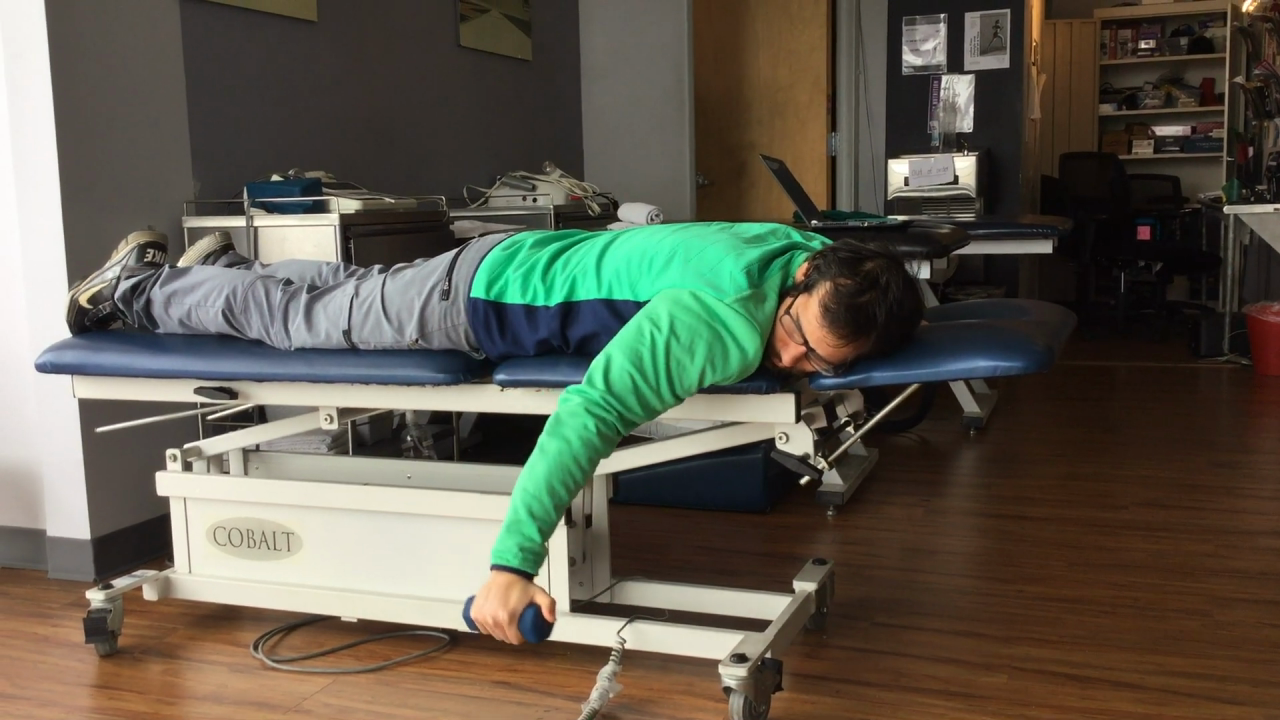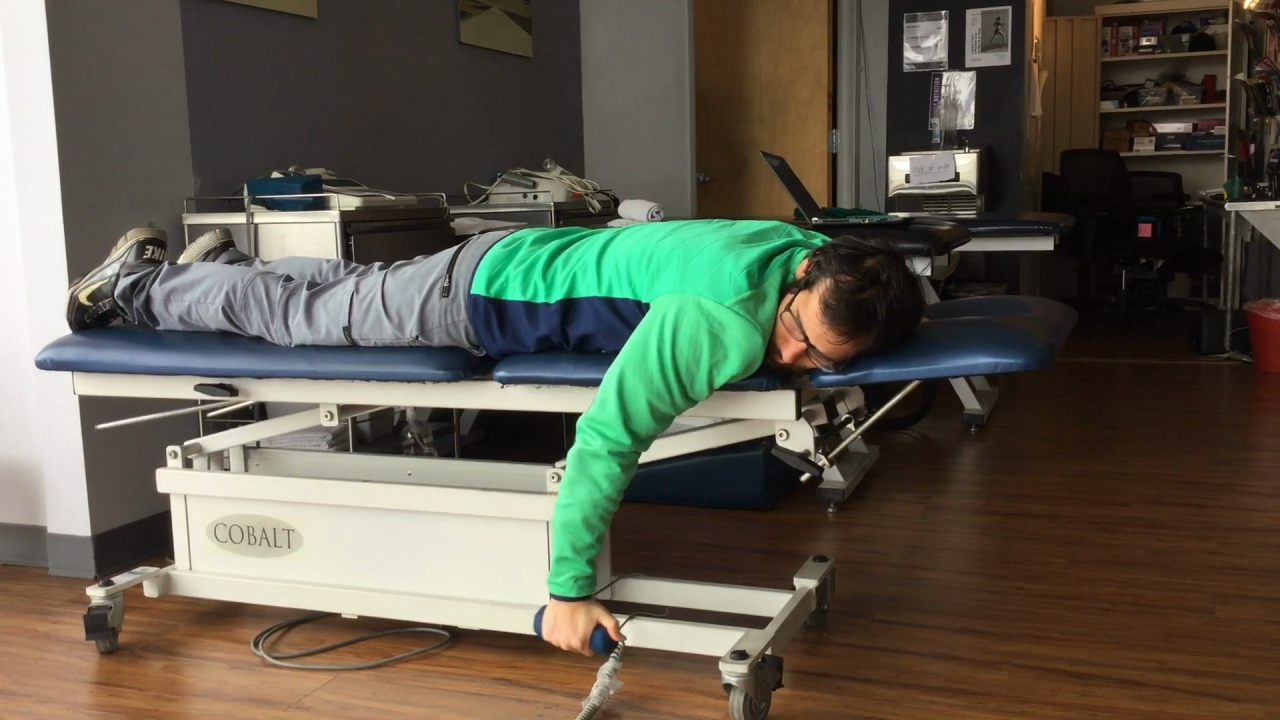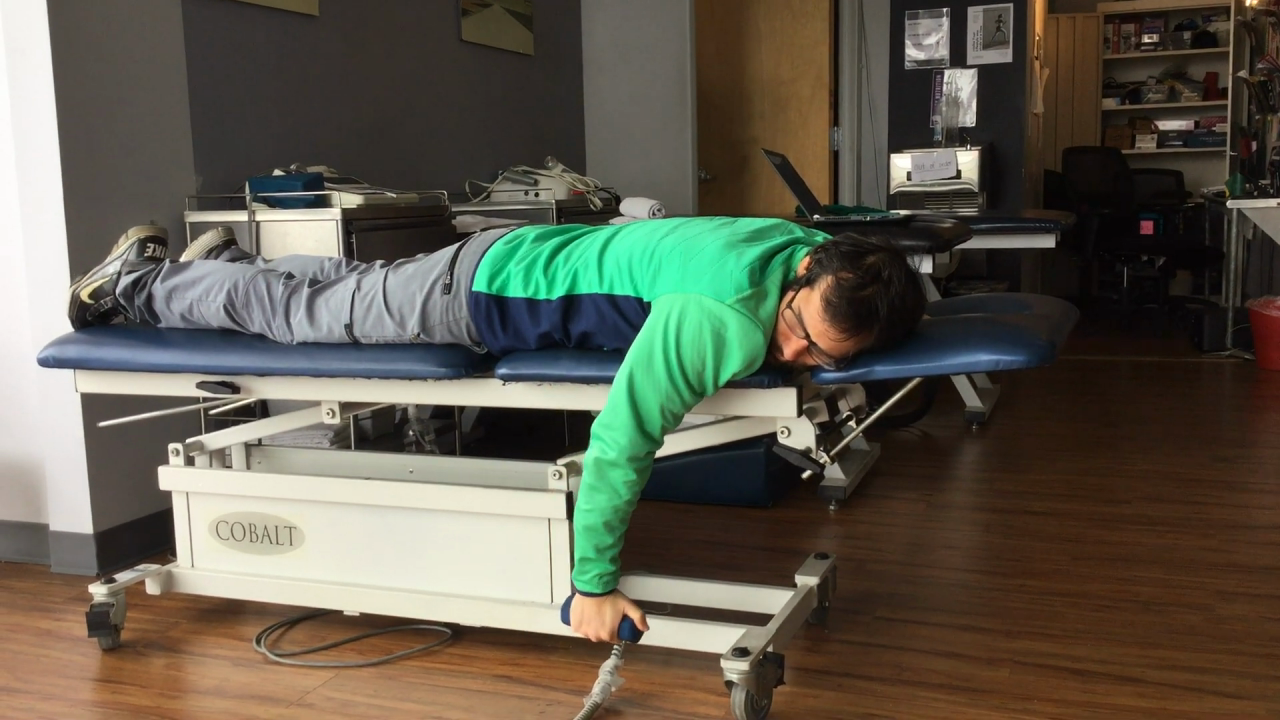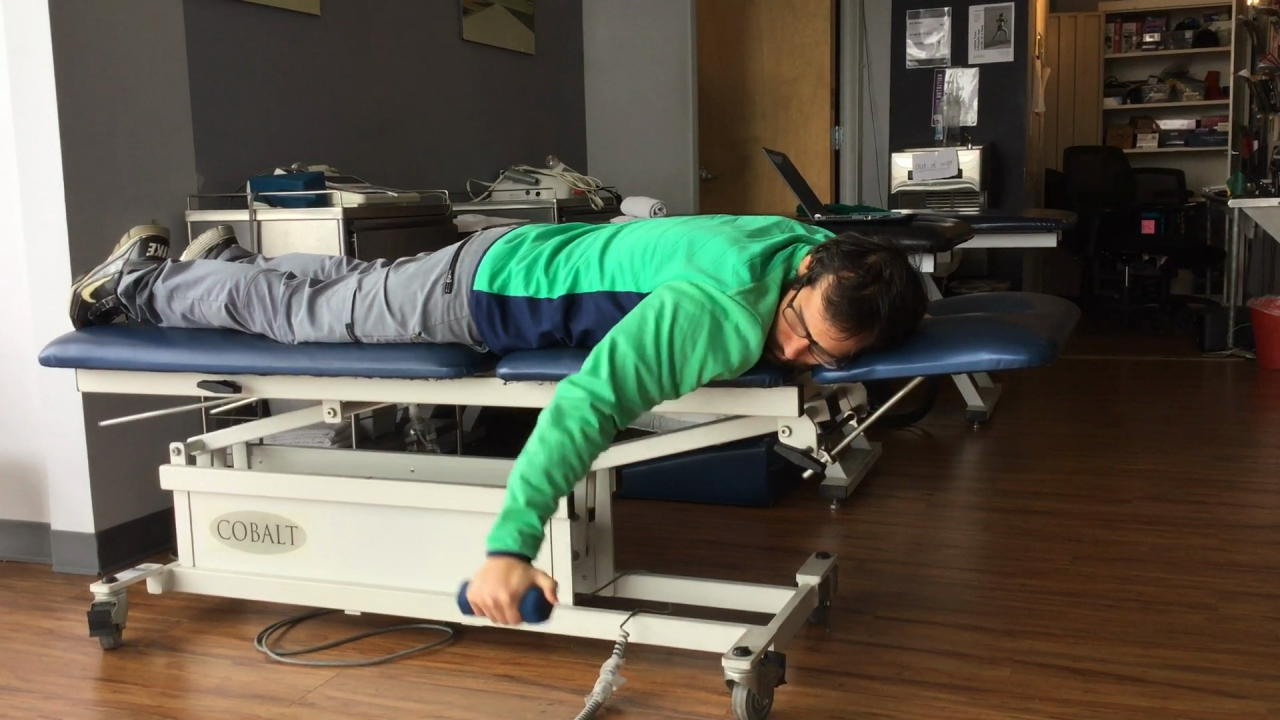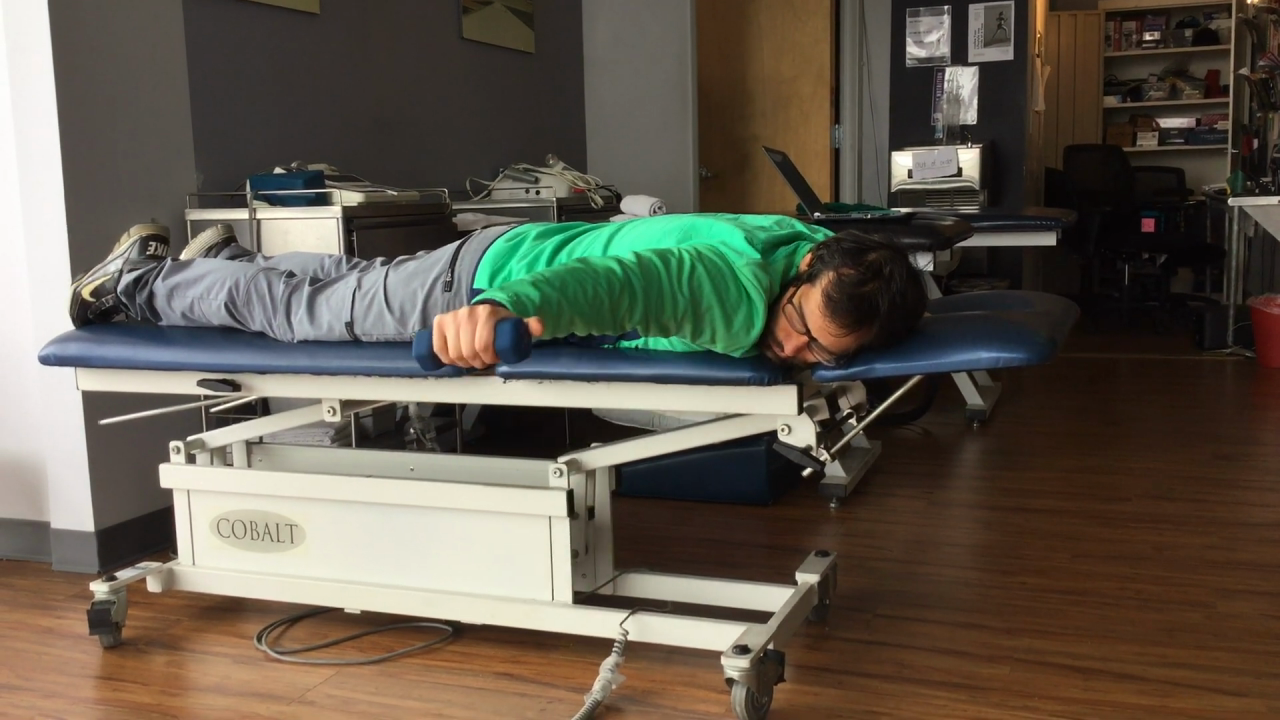
dt=0.5s
person 1, frame 1
left shoulder: (813, 248)
right shoulder: (721, 319)
right elbow: (587, 413)
left wrist: (836, 355)
right wrist: (511, 562)
left hip: (530, 259)
right hip: (490, 300)
left knee: (348, 287)
right knee: (293, 317)
left ankle: (223, 262)
right ankle: (137, 287)
person 1, frame 2
left shoulder: (823, 252)
right shoulder: (722, 322)
right elbow: (604, 438)
left wrist: (857, 343)
right wrist: (568, 591)
left hip: (532, 253)
right hip: (487, 295)
left knee: (350, 285)
right knee: (293, 312)
left ankle: (220, 259)
right ankle: (136, 283)
person 1, frame 3
left shoulder: (817, 246)
right shoulder: (724, 318)
right elbow: (619, 439)
left wrist: (837, 351)
right wrist: (593, 584)
left hip: (533, 252)
right hip: (490, 295)
left knee: (353, 281)
right knee: (294, 313)
left ankle: (227, 258)
right ankle: (139, 283)
person 1, frame 4
left shoulder: (819, 241)
right shoulder: (725, 310)
right elbow: (589, 399)
left wrist: (832, 353)
right wrist: (510, 543)
left hip: (534, 249)
right hip: (492, 292)
left knee: (351, 285)
right knee: (297, 310)
left ankle: (229, 254)
right ankle: (139, 282)
person 1, frame 5
left shoulder: (811, 240)
right shoulder: (733, 293)
right elbow: (607, 282)
left wrist: (827, 353)
right wrist: (495, 310)
left hip: (528, 250)
right hip: (499, 278)
left knee: (351, 284)
right knee: (293, 311)
left ankle: (227, 257)
right ankle: (144, 283)
